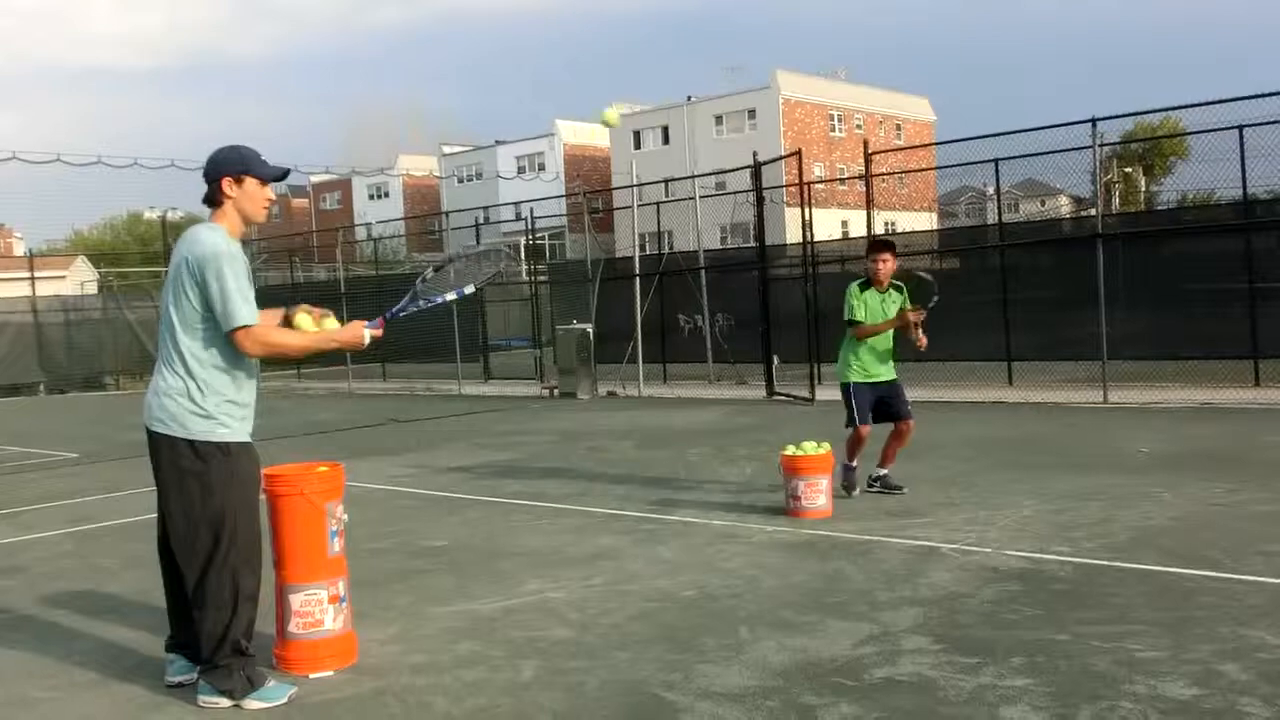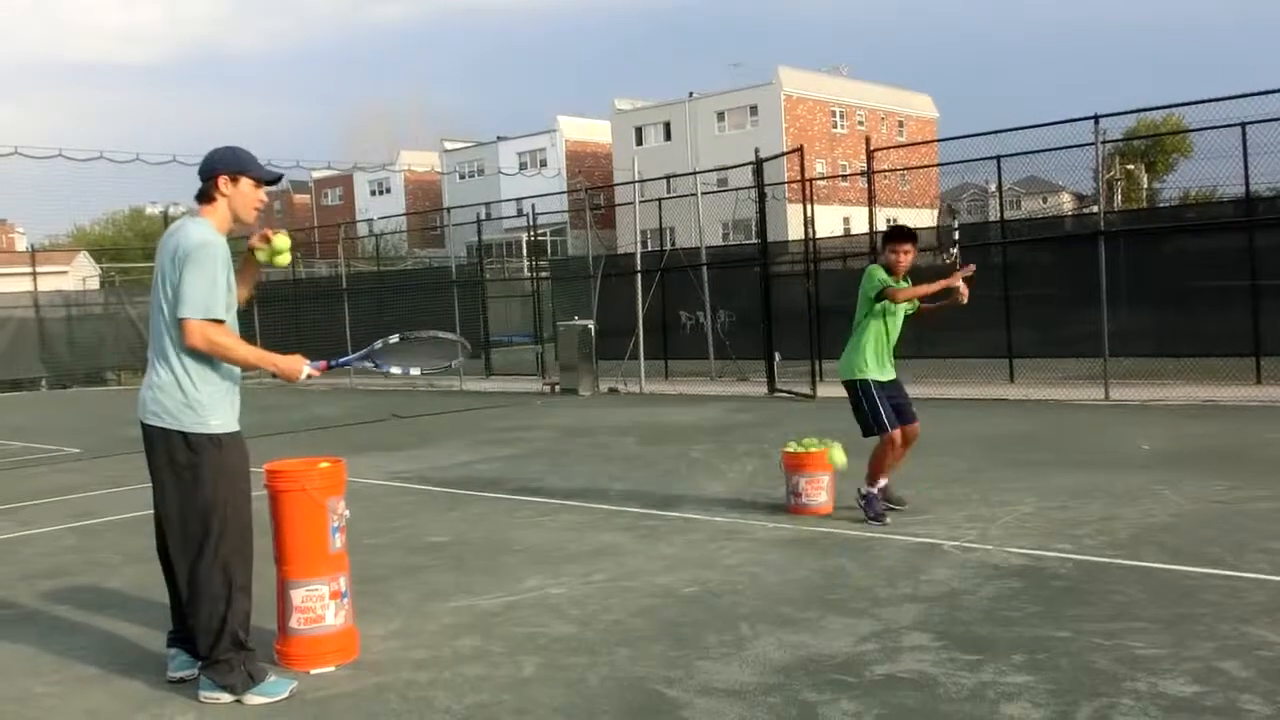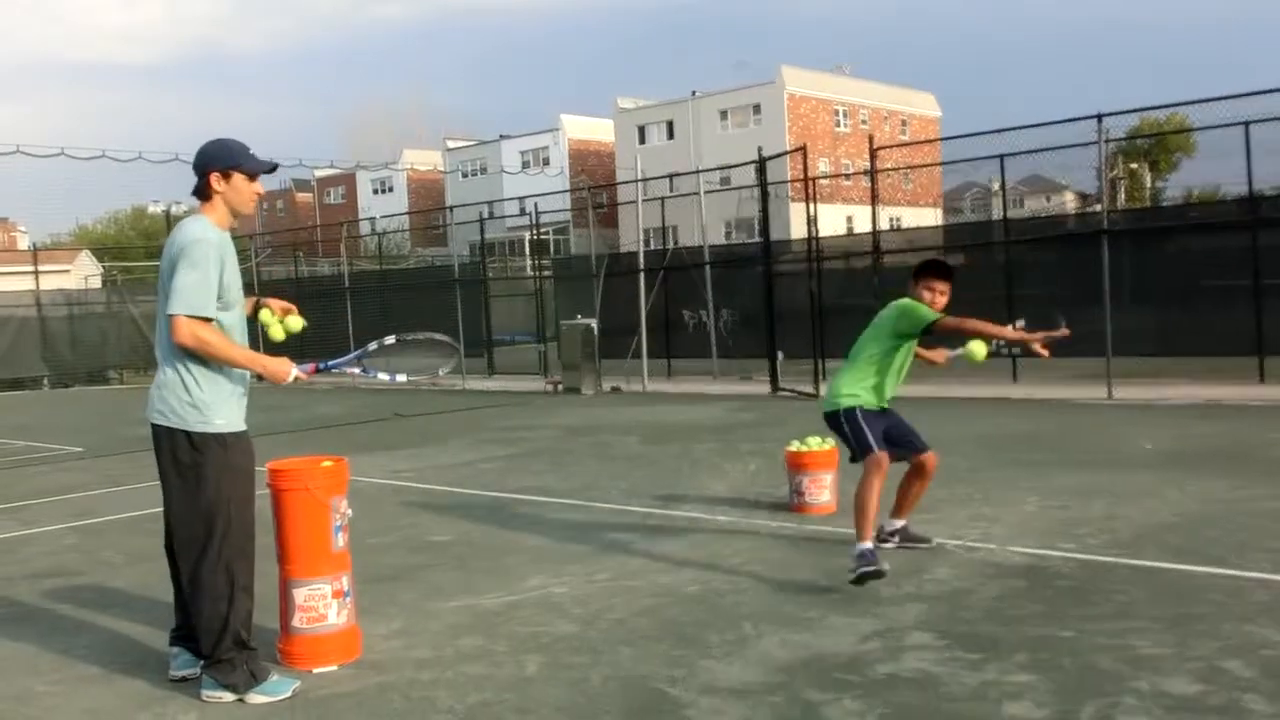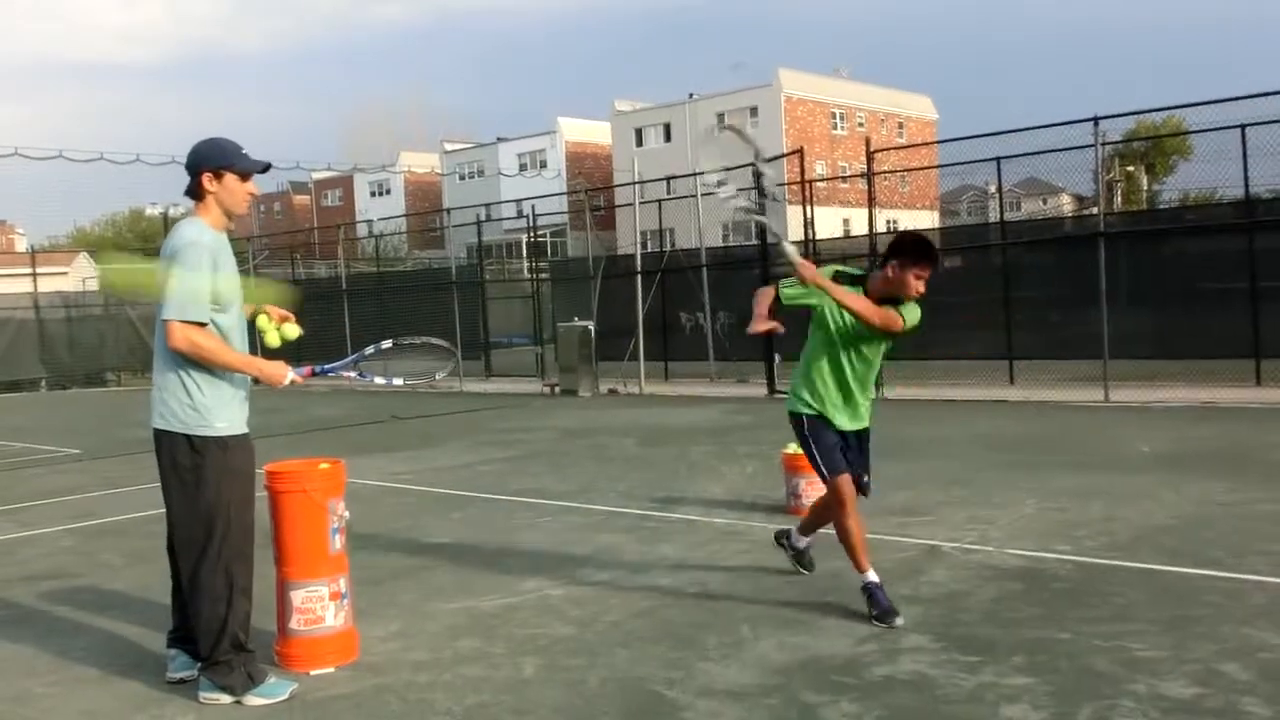
dt=0.5s
person 1, frame 1
left shoulder: (200, 241)
right shoulder: (217, 250)
right elbow: (250, 340)
left wrist: (287, 314)
right wrist: (336, 337)
left hip: (177, 422)
right hip: (207, 428)
left knee: (188, 545)
right knee: (230, 551)
left ankle: (187, 652)
right ankle: (225, 675)
person 1, frame 2
left shoulder: (183, 234)
right shoulder: (204, 242)
left elbow: (224, 301)
right elbow: (200, 333)
left wrist: (255, 261)
right wrist: (277, 362)
left hip: (169, 414)
right hip: (199, 421)
left knee: (186, 537)
right knee: (222, 543)
left ankle: (187, 646)
right ankle: (225, 669)
person 1, frame 3
left shoulder: (200, 236)
right shoulder: (202, 240)
right elbow: (187, 330)
left wrist: (255, 304)
right wrist: (264, 364)
left hip: (186, 417)
right hip: (206, 421)
left knee: (194, 537)
right knee: (224, 543)
left ankle: (190, 646)
right ankle: (228, 668)
person 1, frame 4
left shoulder: (205, 239)
right shoulder: (196, 243)
right elbow: (181, 334)
left wrist: (254, 309)
right wrist: (258, 368)
left hip: (193, 421)
right hip: (206, 424)
left knee: (195, 541)
right knee: (224, 546)
left ankle: (187, 648)
right ankle: (225, 671)
person 2, frame 1
left shoulder: (899, 291)
right shoulder: (856, 290)
left elbow: (910, 321)
right elbow: (858, 332)
left wrist: (917, 333)
right wrist: (896, 322)
left hip: (885, 372)
right hip: (856, 373)
left knee: (905, 425)
right knee: (862, 430)
left ankle: (879, 474)
right ankle: (849, 465)
person 2, frame 2
left shoulder: (903, 283)
right shoulder: (873, 273)
left elbow: (914, 308)
right elbow: (895, 297)
left wrist: (950, 300)
right wrist: (945, 283)
left hip: (885, 371)
right hip: (862, 371)
left knee: (910, 431)
right knee: (892, 437)
left ankle: (879, 484)
right ankle: (868, 492)
person 2, frame 3
left shoulder: (906, 316)
right shoulder: (907, 308)
right elbow: (960, 326)
left wrist: (926, 355)
right wrist: (1023, 337)
left hip: (873, 403)
right hip: (848, 401)
left knee: (927, 462)
right knee: (878, 462)
left ankle: (894, 528)
right ankle: (864, 551)
person 2, frame 4
left shoulder: (908, 312)
right shoulder: (835, 278)
left elbow: (872, 316)
right elbow: (766, 292)
left wrist: (820, 281)
right wrist: (760, 316)
left hip: (856, 415)
right hip: (812, 408)
left knee: (853, 493)
right knee: (843, 490)
left ankle: (794, 536)
right ankle: (871, 584)
